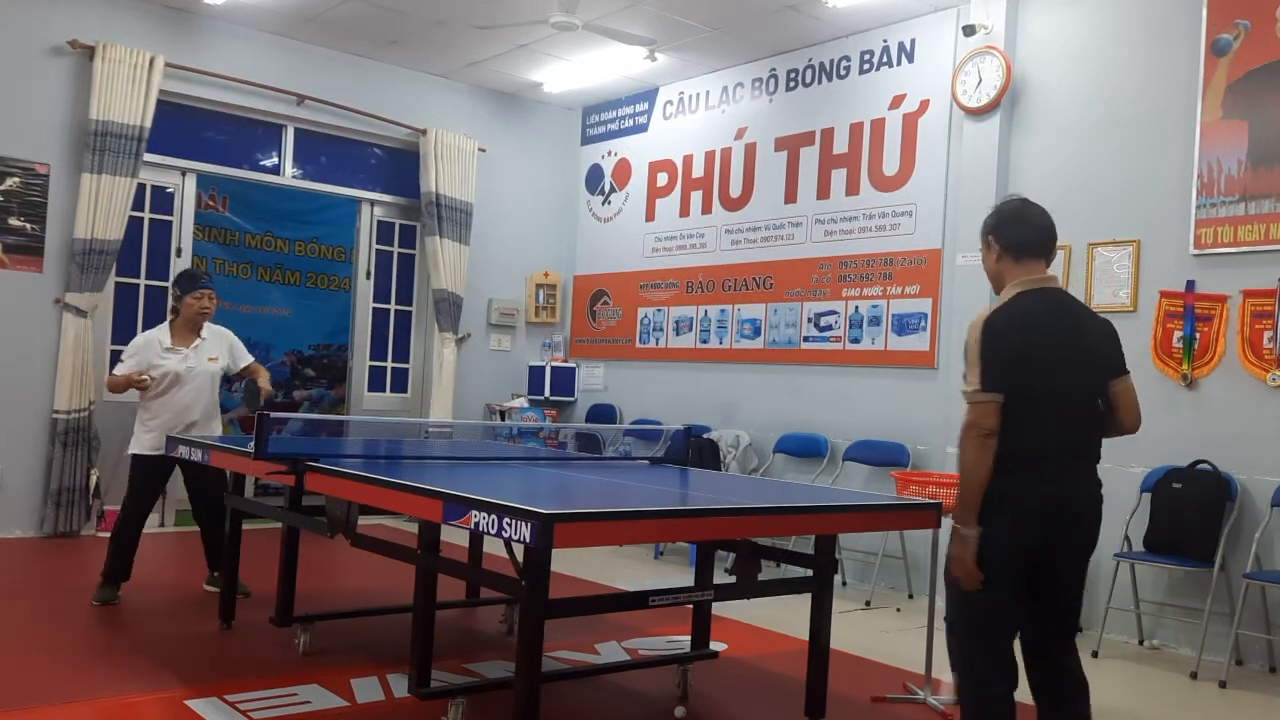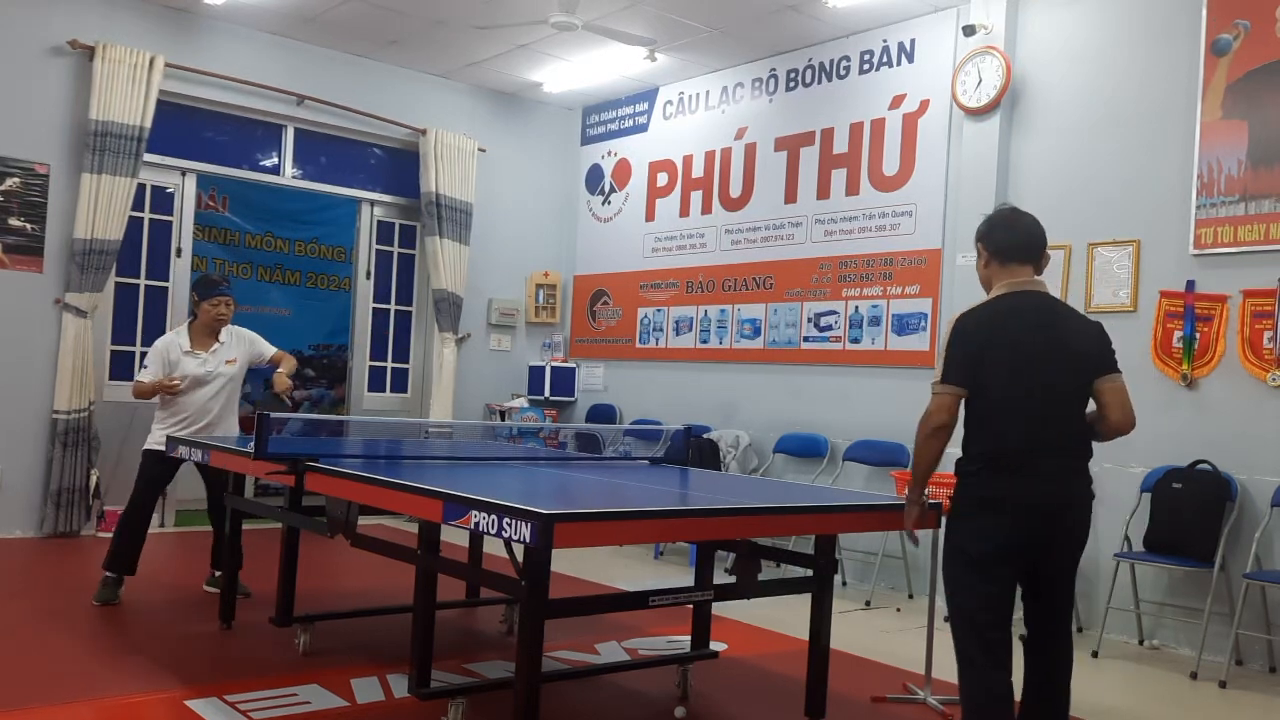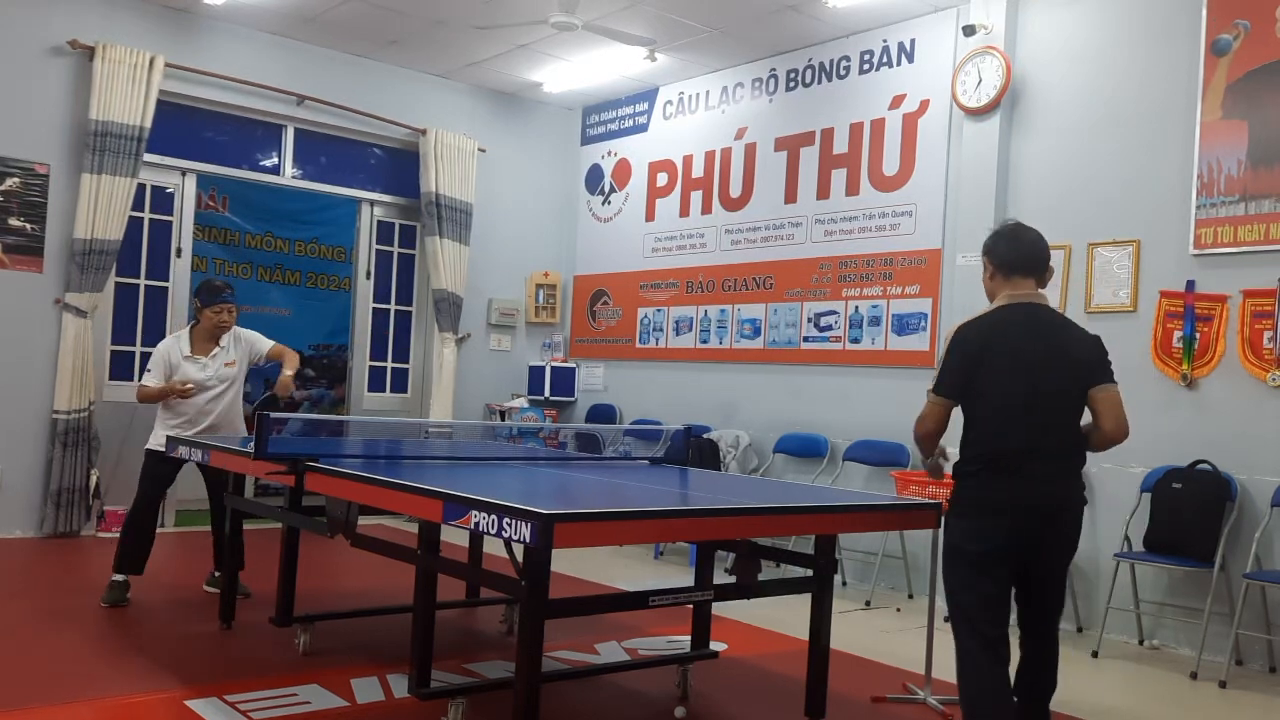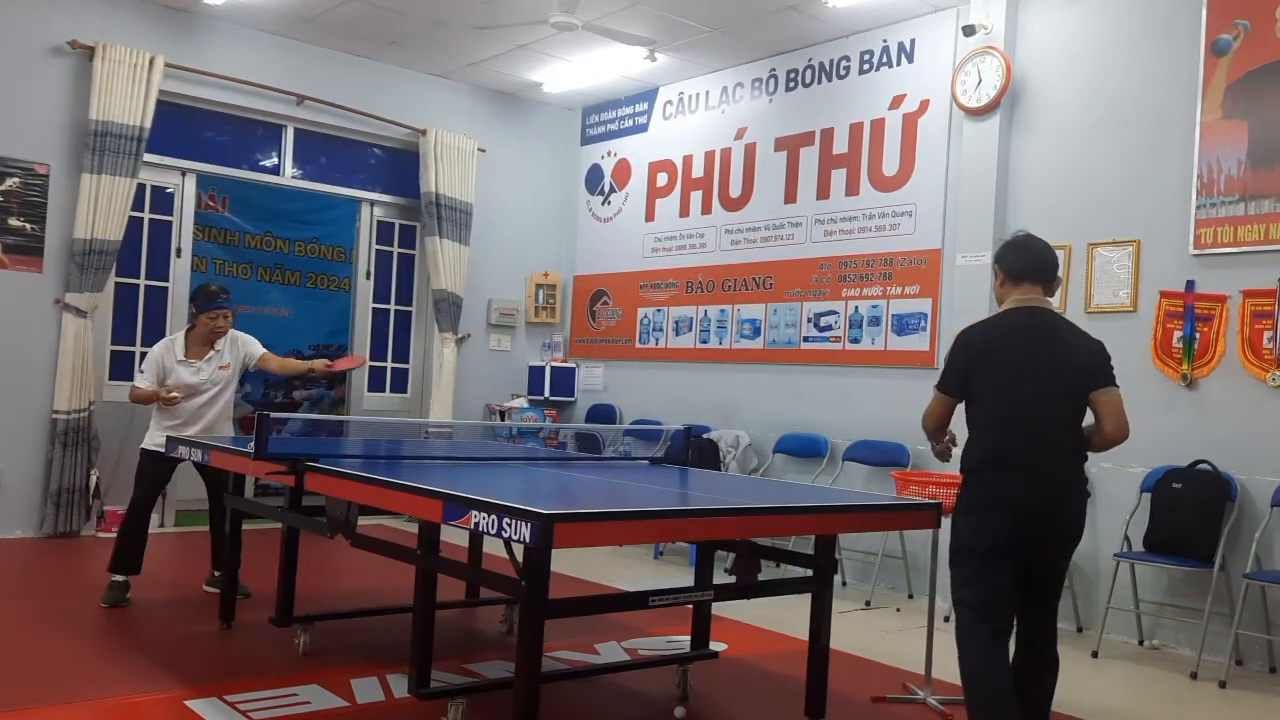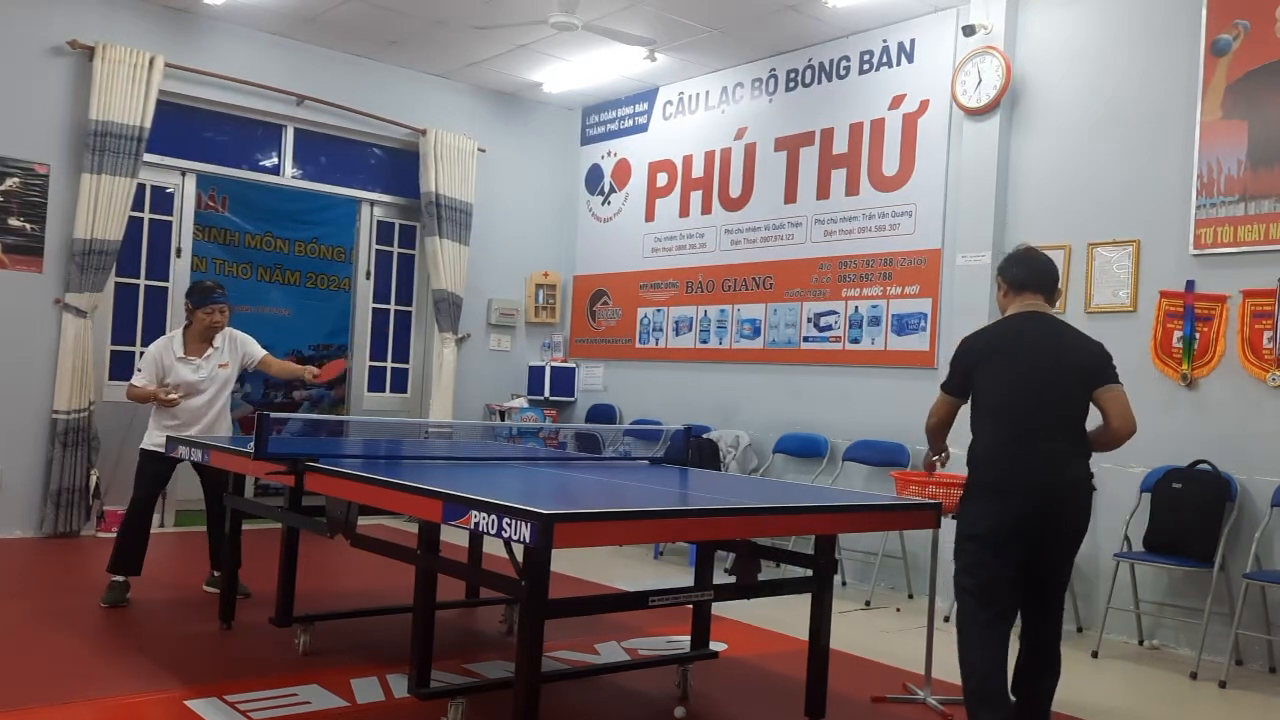
dt=0.2s
person 1, frame 1
left shoulder: (996, 323)
right shoulder: (1095, 326)
left elbow: (981, 431)
right elbow: (1126, 418)
left wrist: (965, 528)
left hip: (1011, 513)
right hip: (1076, 508)
left knee: (982, 655)
right knee: (1055, 650)
person 1, frame 2
left shoulder: (972, 325)
right shoulder: (1085, 329)
left elbow: (939, 422)
right elbow: (1119, 419)
left wrist: (915, 497)
left hip: (990, 507)
right hip: (1066, 505)
left knee: (983, 648)
right knee: (1051, 636)
person 1, frame 3
left shoulder: (971, 336)
right shoulder: (1083, 342)
left elbow: (930, 426)
right elbow: (1113, 429)
left wrist: (931, 457)
left hip: (984, 508)
right hip: (1058, 508)
left knee: (982, 643)
right knee: (1041, 631)
person 1, frame 4
left shoulder: (975, 338)
right shoulder: (1085, 346)
left elbow: (934, 421)
right elbow: (1113, 430)
left wrist: (942, 443)
left hip: (989, 504)
right hip: (1060, 505)
left knee: (985, 632)
right knee: (1039, 623)
person 1, frame 5
left shoulder: (979, 343)
right shoulder: (1086, 348)
left elbow: (937, 421)
right elbow: (1121, 426)
left wrist: (937, 451)
left hip: (995, 496)
right hip: (1065, 499)
left knee: (984, 619)
right knee: (1044, 617)
person 2, frame 1
left shoulder: (223, 339)
right shoulder: (147, 342)
left elbow: (254, 369)
right elbow: (112, 384)
left wrist: (263, 381)
right wrist: (130, 381)
left hip: (205, 441)
right hip: (154, 443)
left knee: (215, 510)
right knee: (134, 512)
left ankle: (218, 573)
right ankle: (111, 579)
person 2, frame 2
left shoulder: (243, 339)
right shoulder: (168, 344)
left elbow: (286, 358)
right elbow: (139, 390)
left wrist: (282, 373)
right wrist: (157, 387)
left hip: (219, 440)
right hip: (168, 438)
left knee: (226, 508)
right knee: (140, 505)
left ankle: (219, 573)
right ankle: (113, 576)
person 2, frame 3
left shoulder: (243, 340)
right shoulder: (169, 348)
left elbow: (287, 354)
right elbow: (143, 394)
left wrist: (287, 373)
right wrist: (169, 390)
left hip: (222, 440)
right hip: (171, 437)
left knee: (227, 507)
right knee: (144, 505)
left ankle: (221, 573)
right ankle: (121, 577)
person 2, frame 4
left shoulder: (237, 342)
right shoulder: (163, 350)
left elbow: (273, 363)
right elbow: (135, 393)
left wrist: (311, 365)
right wrist: (157, 395)
right hip: (165, 440)
left knee: (225, 506)
right knee: (140, 505)
left ankle: (219, 573)
right ankle: (119, 578)
person 2, frame 5
left shoulder: (235, 341)
right shoulder: (162, 348)
left elbow: (272, 365)
right elbow: (134, 391)
left wrist: (304, 371)
right wrist: (156, 395)
left hip: (214, 441)
right hip: (164, 440)
left knee: (224, 506)
right knee: (141, 505)
left ankle: (220, 573)
right ankle: (119, 578)
